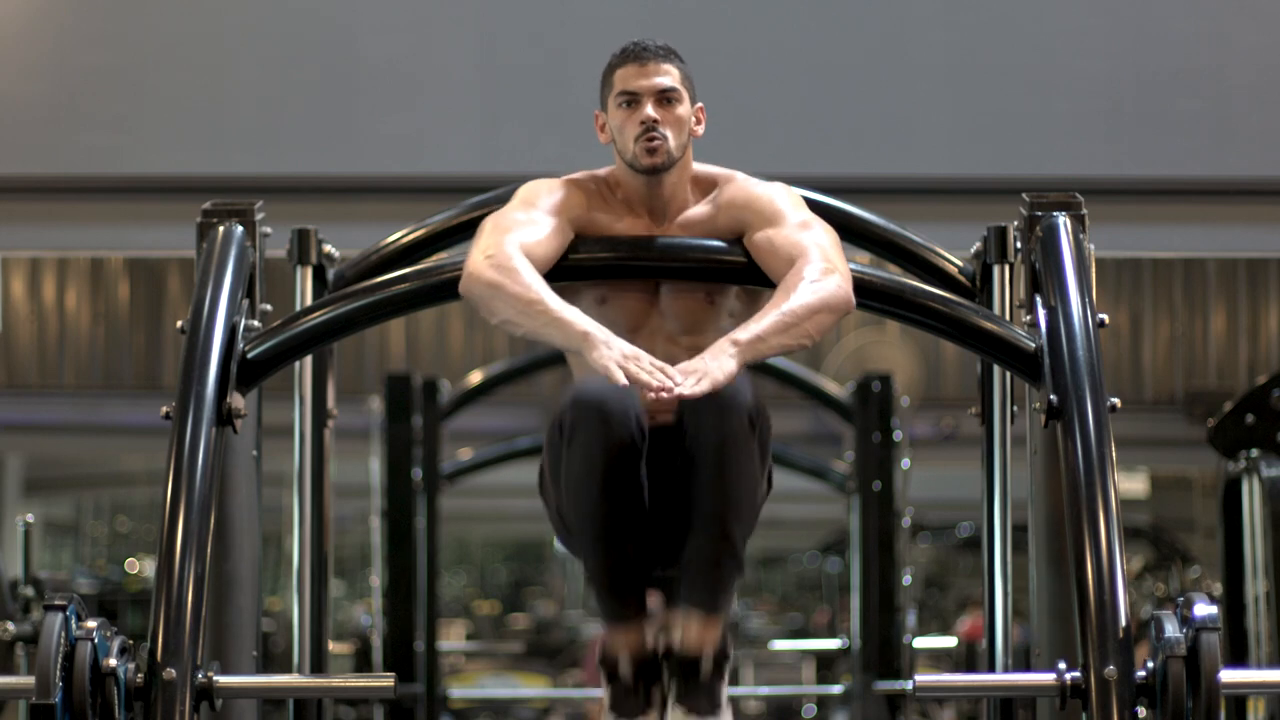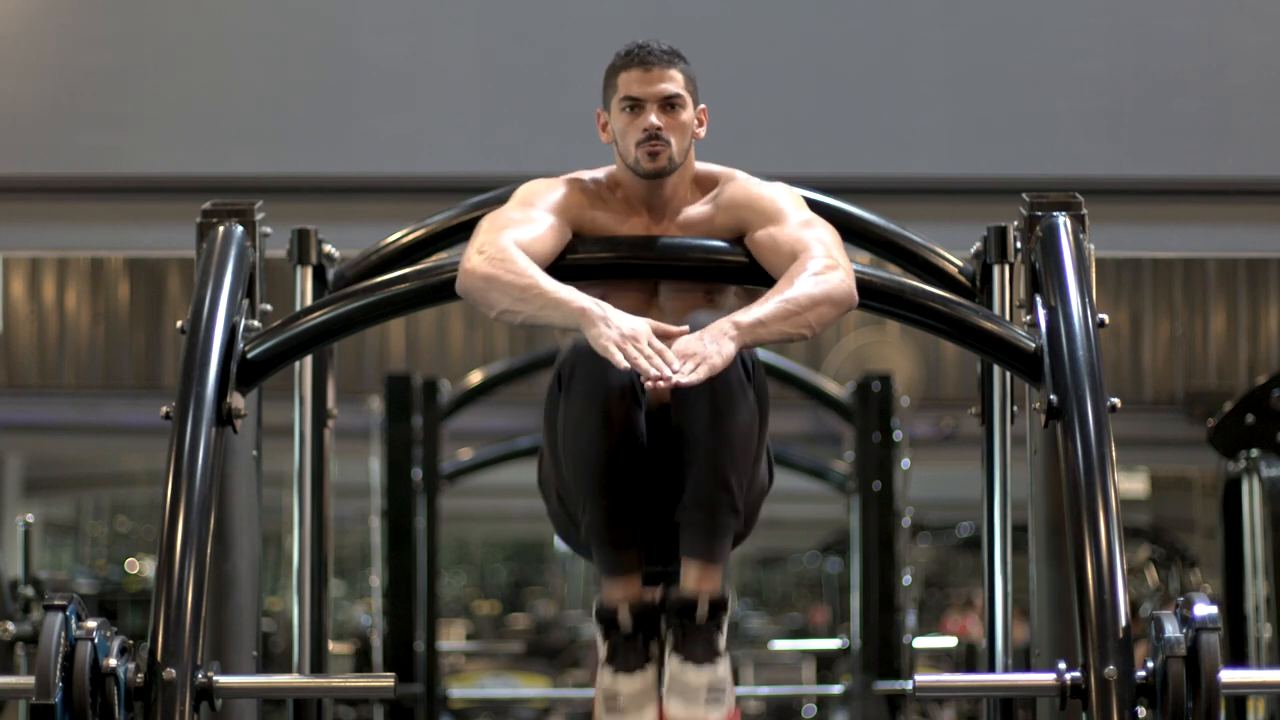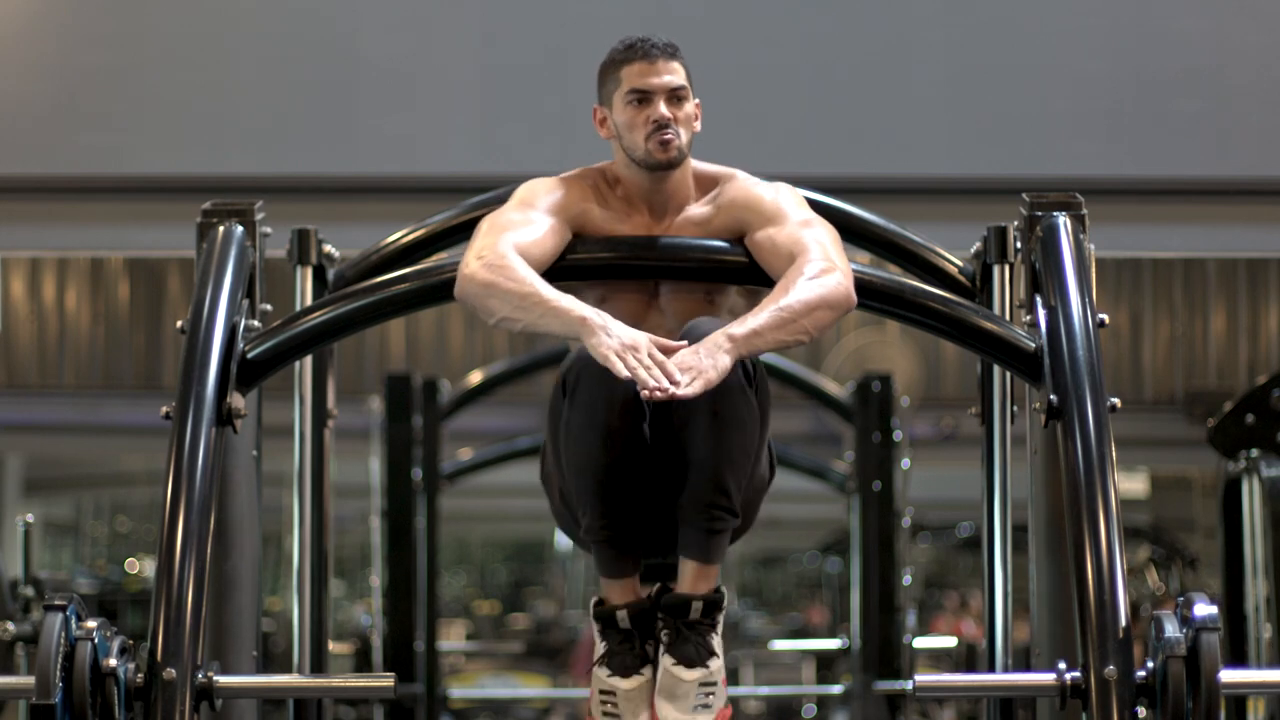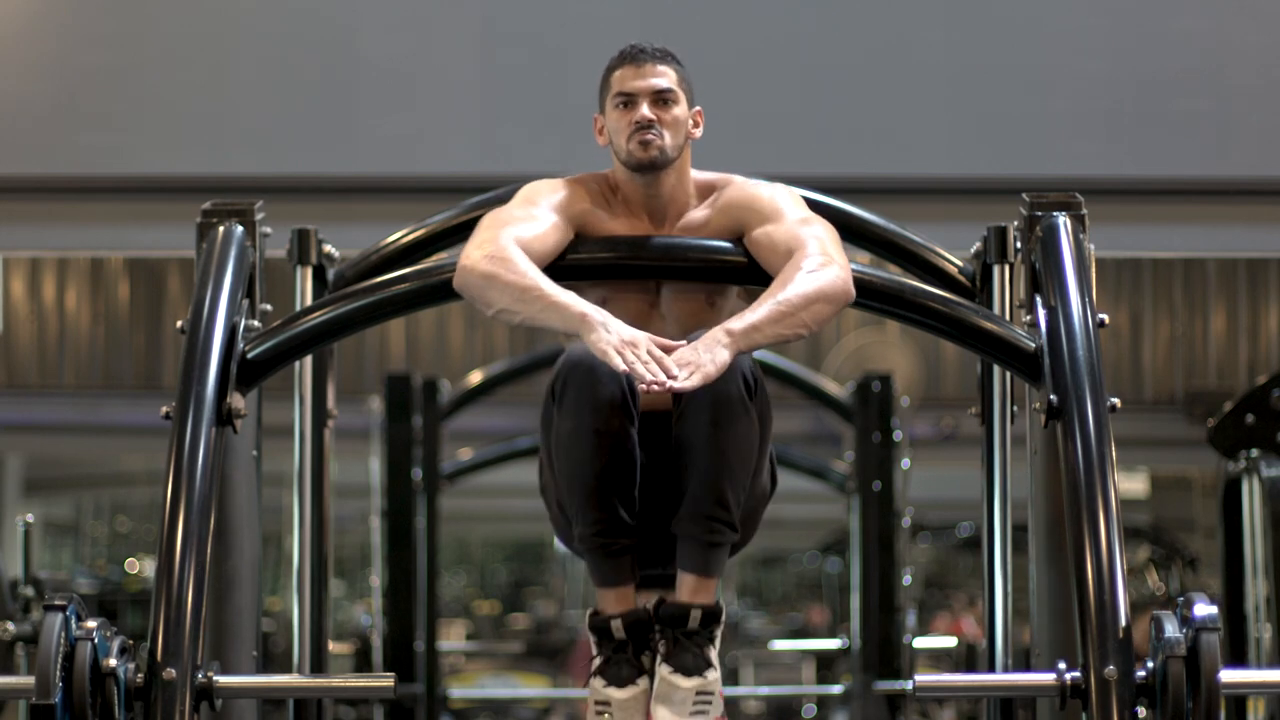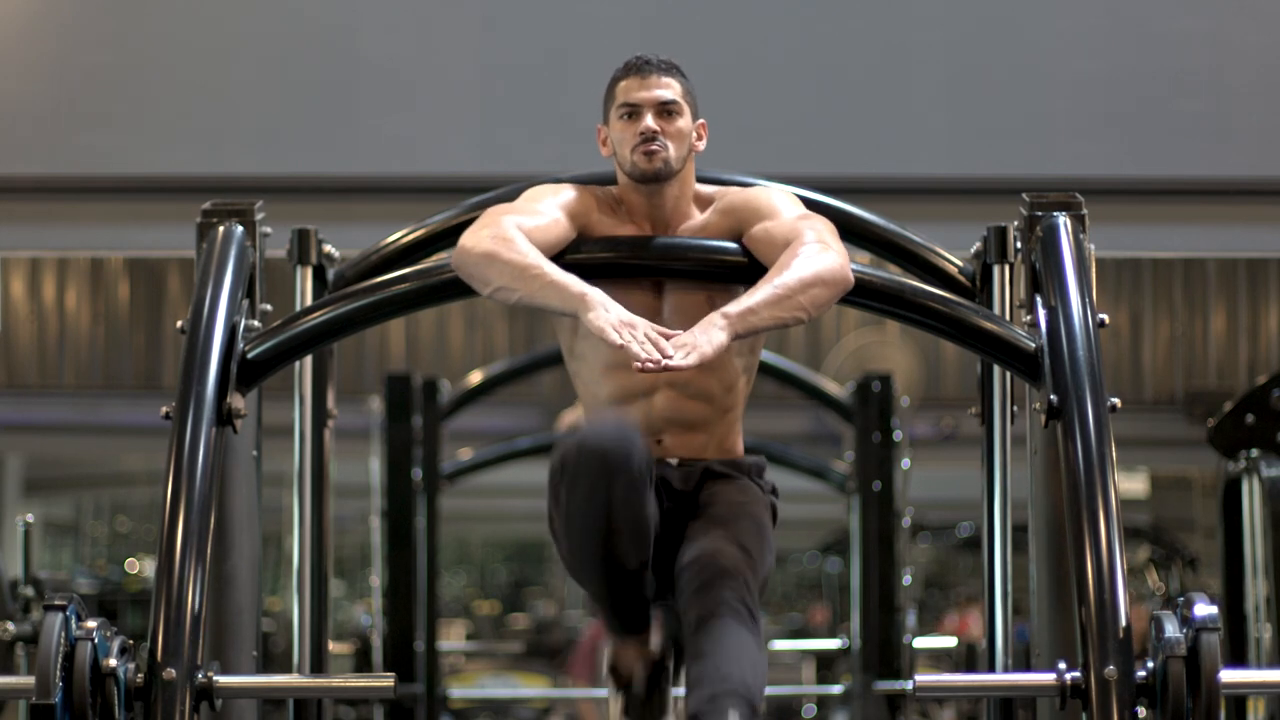
dt=1s
person 1, frame 1
left shoulder: (747, 202)
right shoulder: (564, 201)
left elbow: (830, 286)
right elbow: (484, 274)
left wrist: (727, 349)
right wrist: (594, 339)
left hip: (711, 462)
right hip: (602, 462)
left knee: (729, 403)
right knee: (596, 406)
left ankle: (698, 660)
right ankle: (626, 658)
person 1, frame 2
left shoulder: (746, 200)
right shoulder: (564, 199)
left elbow: (834, 282)
right elbow: (479, 271)
left wrist: (729, 331)
right wrist: (595, 314)
left hip: (712, 479)
right hip: (602, 478)
left knee: (725, 371)
right knee: (587, 368)
left ankle: (699, 615)
right ankle: (624, 618)
person 1, frame 3
left shoulder: (747, 200)
right shoulder: (564, 199)
left elbow: (833, 284)
right elbow: (478, 276)
left wrist: (726, 342)
right wrist: (595, 325)
left hip: (711, 479)
right hip: (602, 482)
left knee: (726, 368)
right knee: (596, 378)
left ankle: (694, 602)
right ankle: (622, 608)
person 1, frame 4
left shoulder: (747, 202)
right shoulder: (565, 201)
left elbow: (831, 277)
right elbow: (477, 267)
left wrist: (723, 337)
right wrist: (594, 323)
left hip: (712, 490)
right hip: (603, 494)
left knee: (733, 374)
right knee: (587, 376)
left ankle: (695, 612)
right ankle: (617, 617)
person 1, frame 5
left shoulder: (747, 210)
right shoulder: (572, 209)
left elbow: (830, 267)
right elbow: (477, 251)
left wrist: (721, 324)
right wrist: (594, 305)
left hip: (718, 489)
right hip: (611, 509)
left knee: (725, 592)
right knee: (597, 450)
right ankle: (636, 662)
